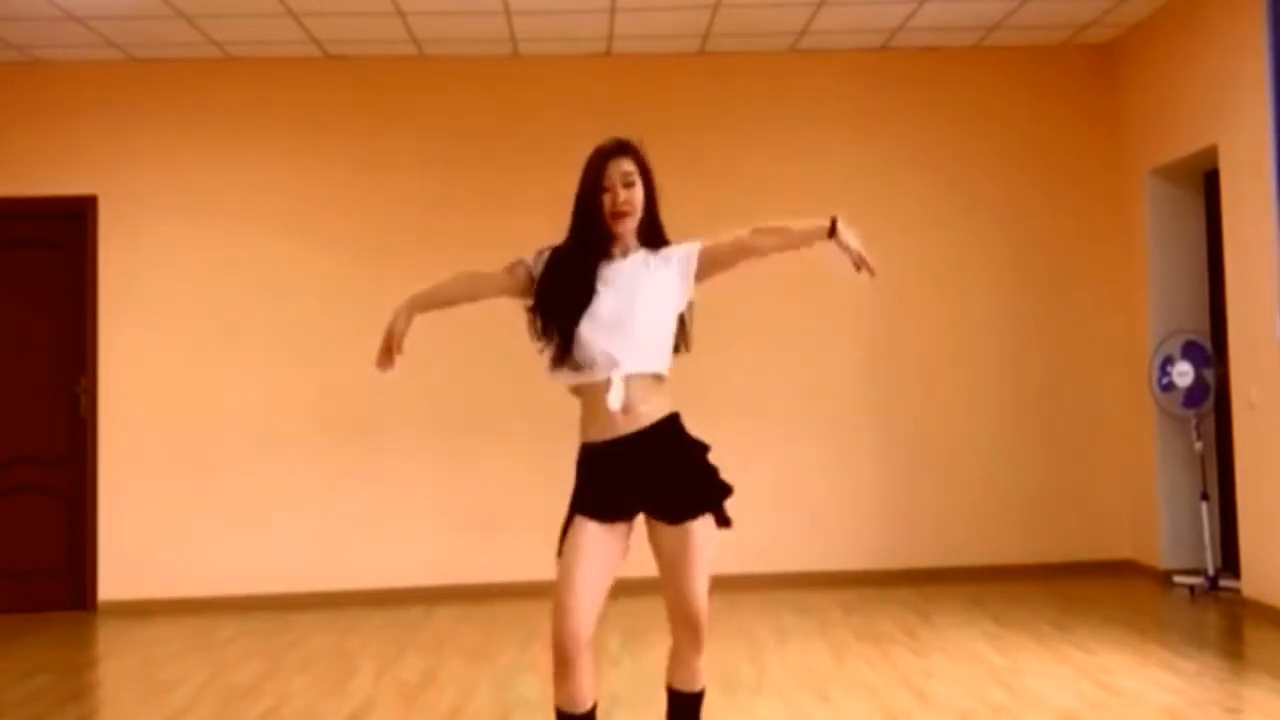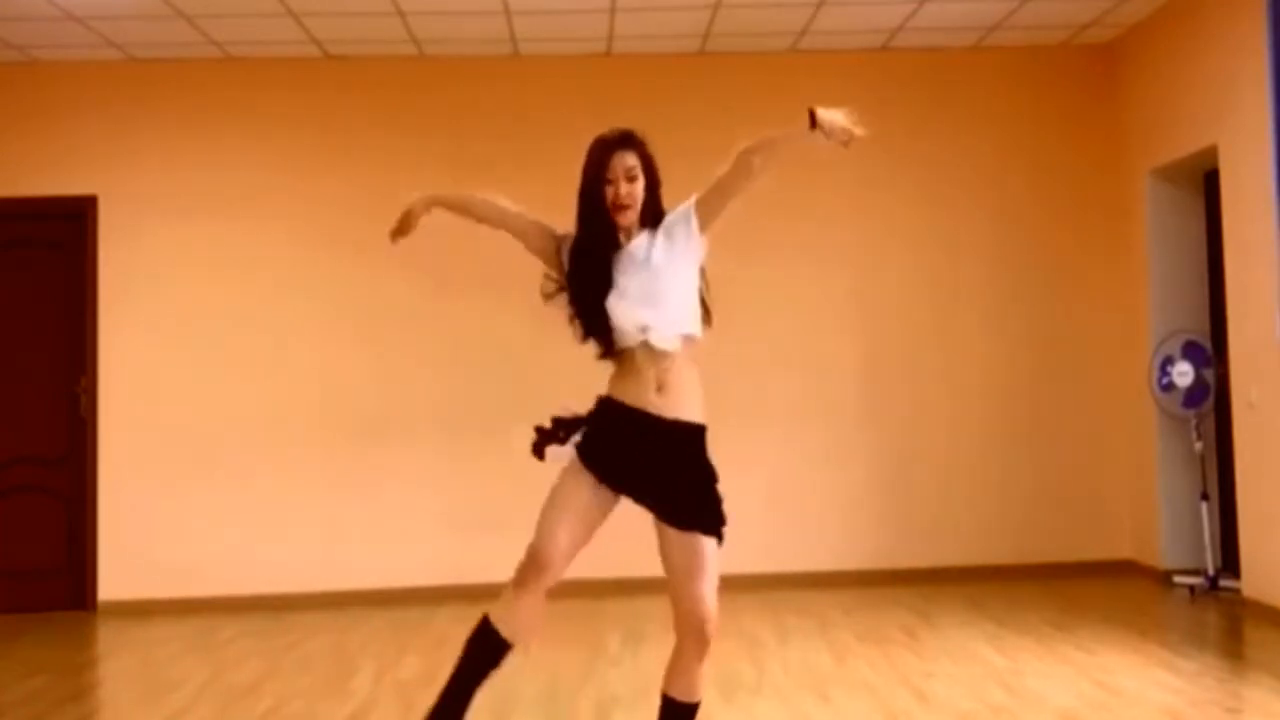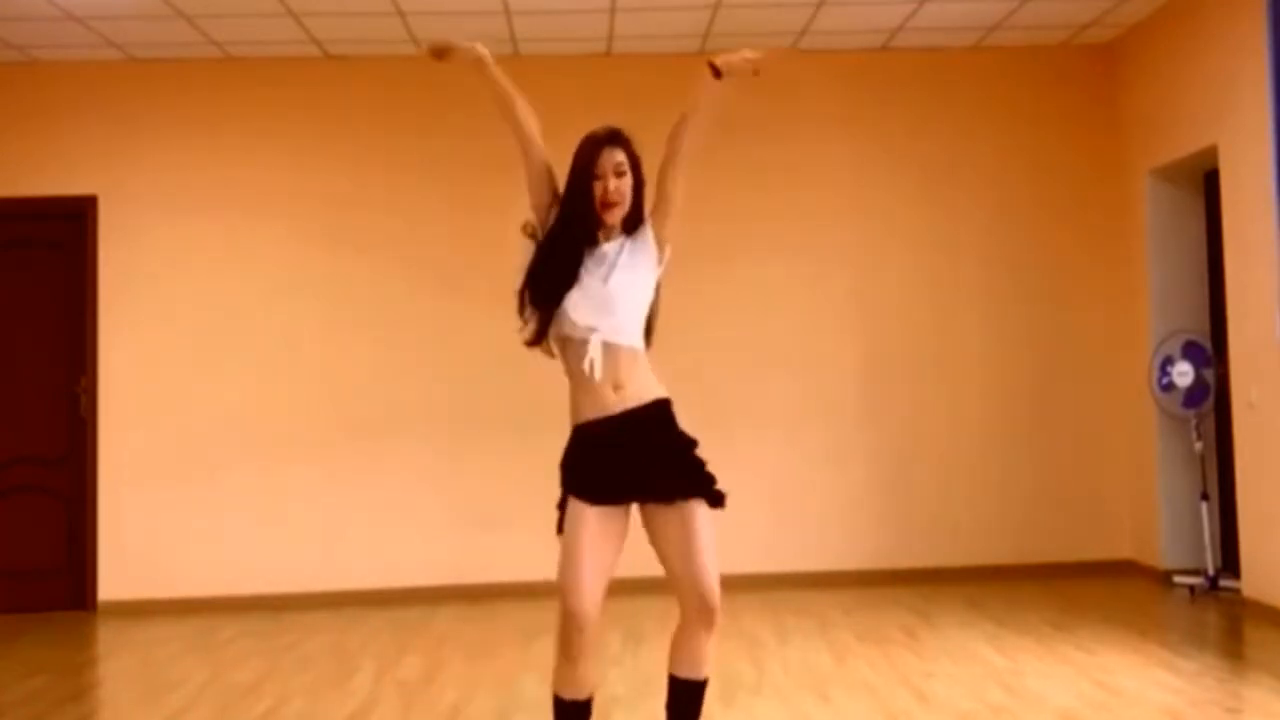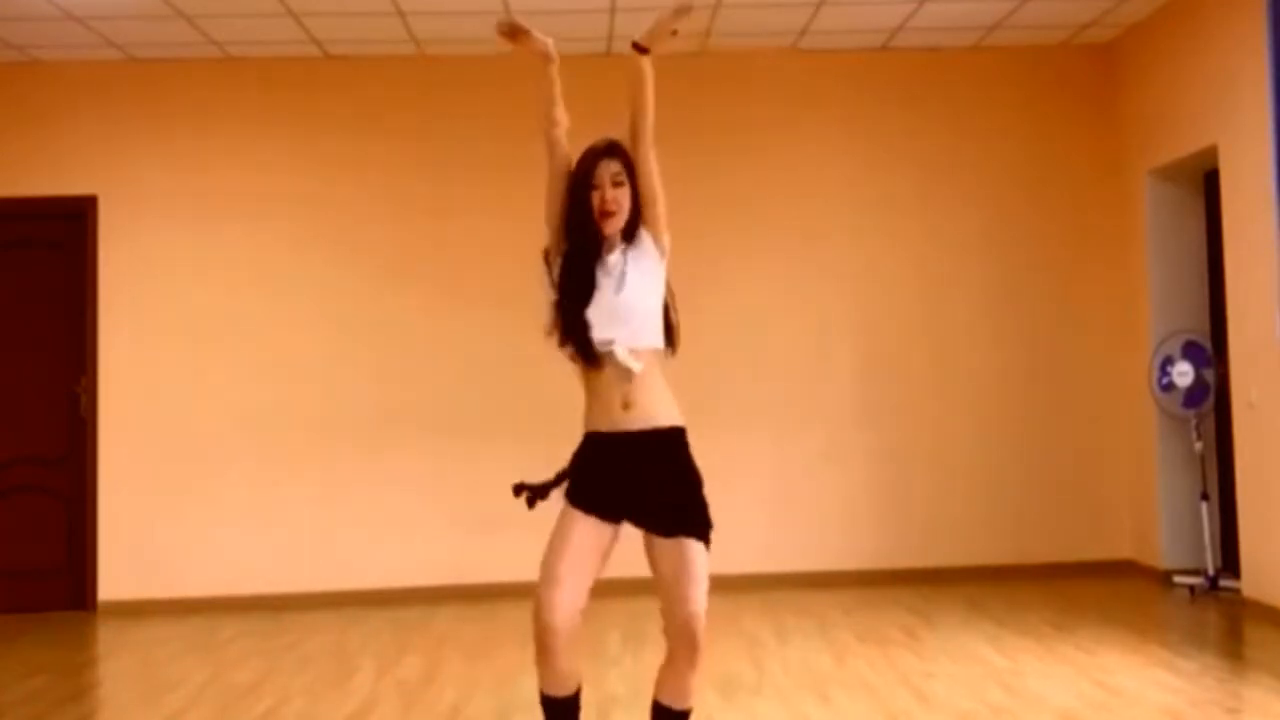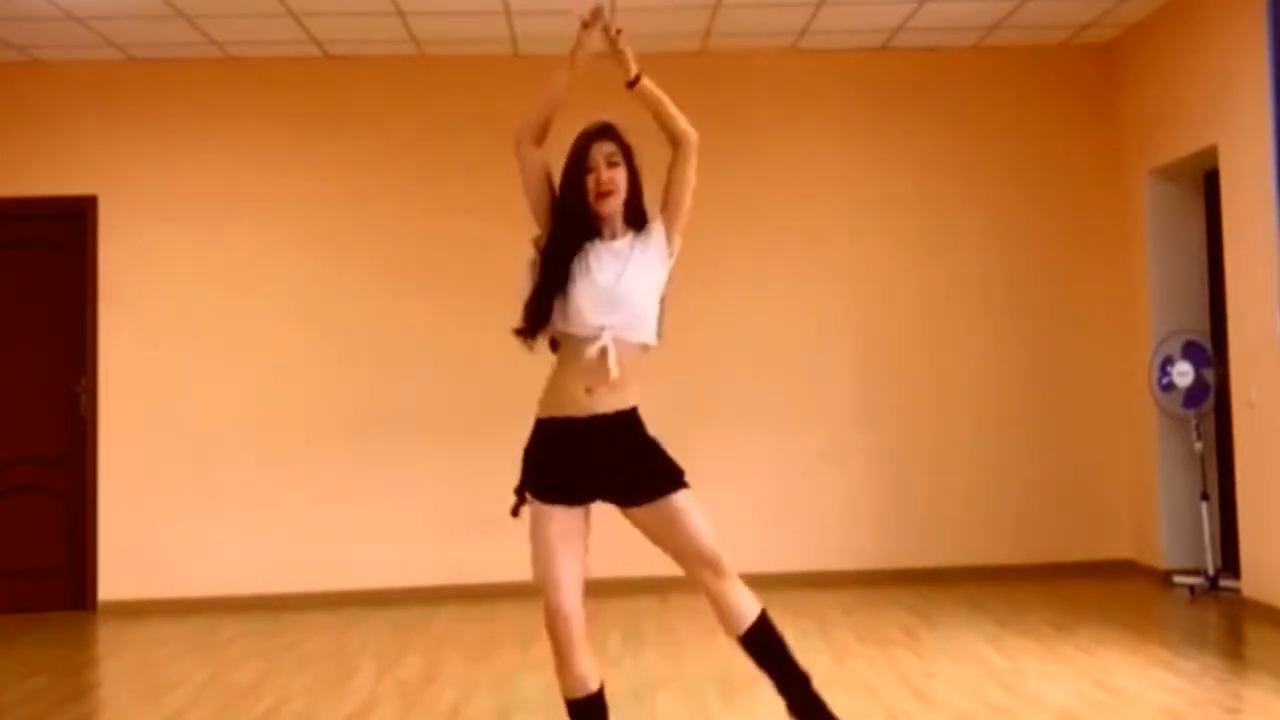
dt=0.4s
person 1, frame 1
left shoulder: (674, 265)
right shoulder: (562, 268)
left elbow: (755, 241)
right elbow: (479, 282)
left wrist: (833, 230)
right wrist: (409, 308)
left hip: (669, 454)
right hip: (602, 469)
left knee: (691, 622)
right knee: (570, 641)
person 1, frame 2
left shoulder: (683, 234)
right shoulder: (581, 255)
left elbow: (749, 162)
right elbow: (506, 214)
left wrist: (813, 121)
right wrist: (435, 198)
left hip: (682, 445)
right hip: (615, 433)
left knee: (698, 629)
right knee: (534, 575)
person 1, frame 3
left shoulder: (649, 245)
right shoulder: (560, 245)
left elbow: (678, 151)
right elbow: (533, 150)
left wrist: (715, 75)
right wrist: (485, 66)
left hip: (657, 439)
right hip: (593, 450)
left knee: (704, 605)
right knee: (578, 622)
person 1, frame 4
left shoulder: (649, 252)
right shoulder: (568, 260)
left elbow: (644, 143)
right elbow: (556, 153)
right wrist: (545, 64)
left hip: (662, 456)
right hip: (599, 463)
left knee: (689, 635)
right knee: (551, 628)
person 1, frame 5
left shoulder: (658, 239)
right shoulder: (562, 242)
left elbow: (684, 142)
right elbow: (526, 143)
left wrist: (633, 75)
right wrist: (574, 60)
left hip: (624, 438)
right hip: (559, 446)
left knee: (712, 568)
right knee: (562, 619)
